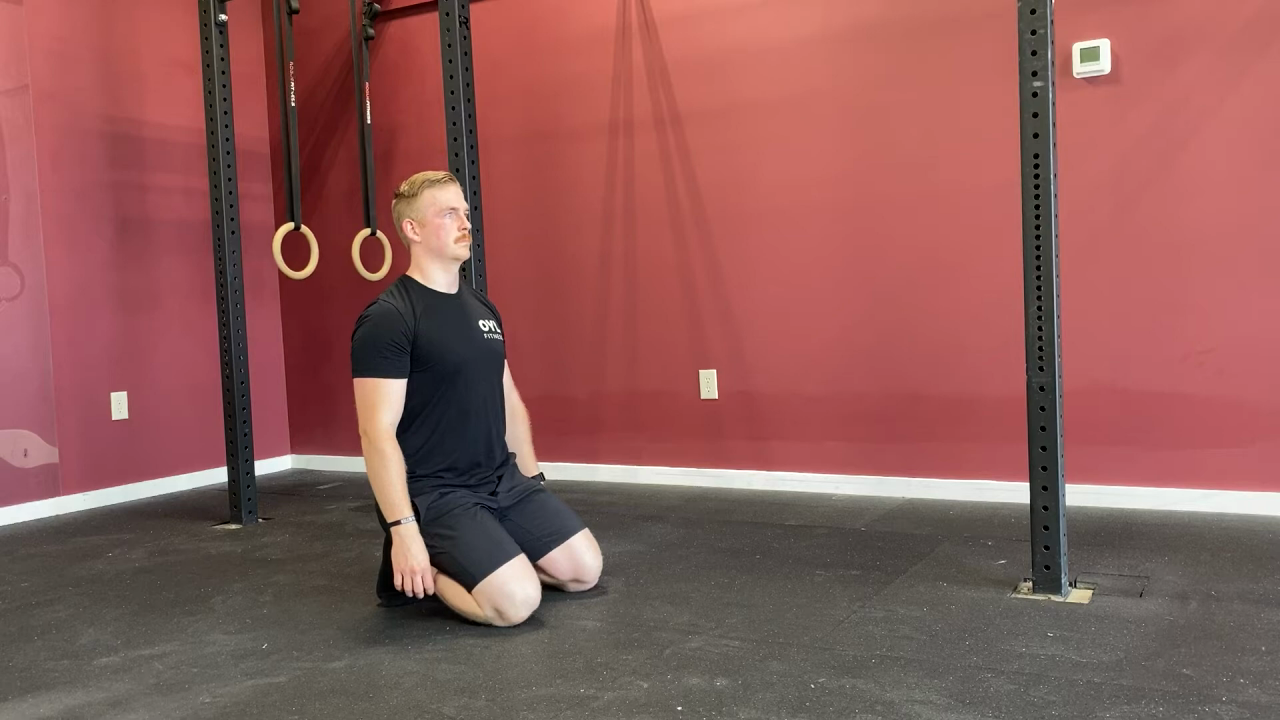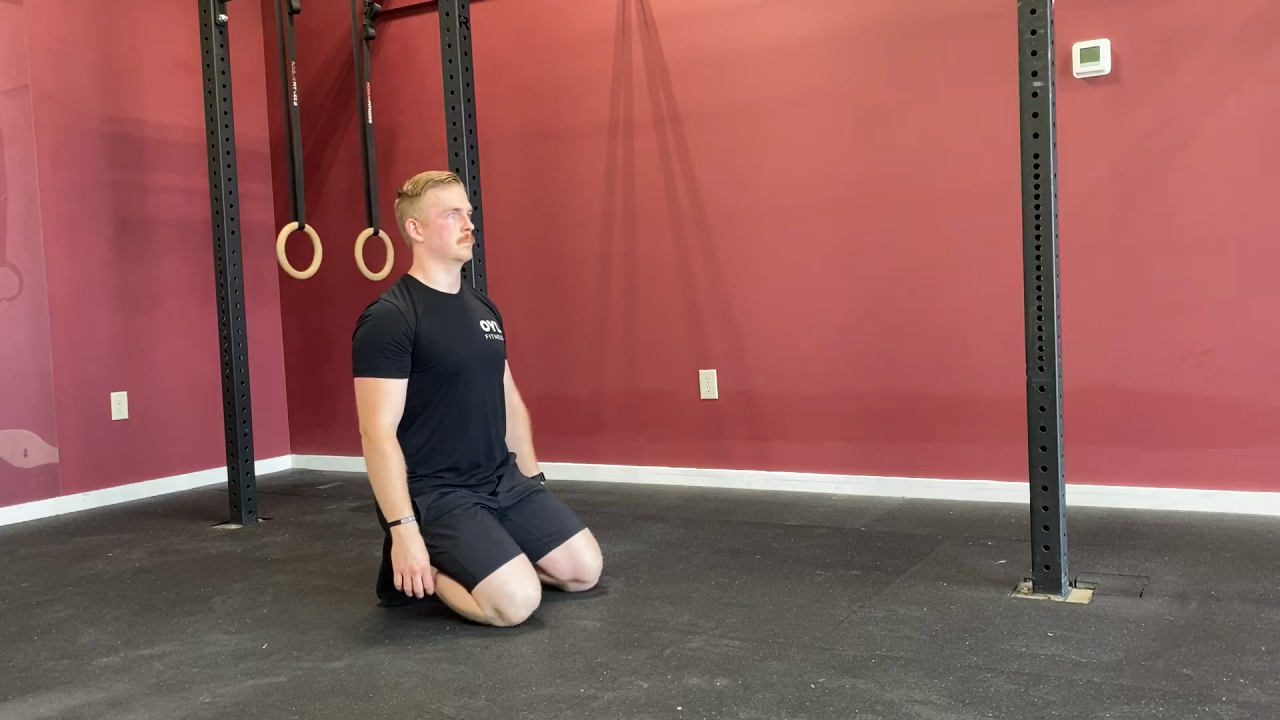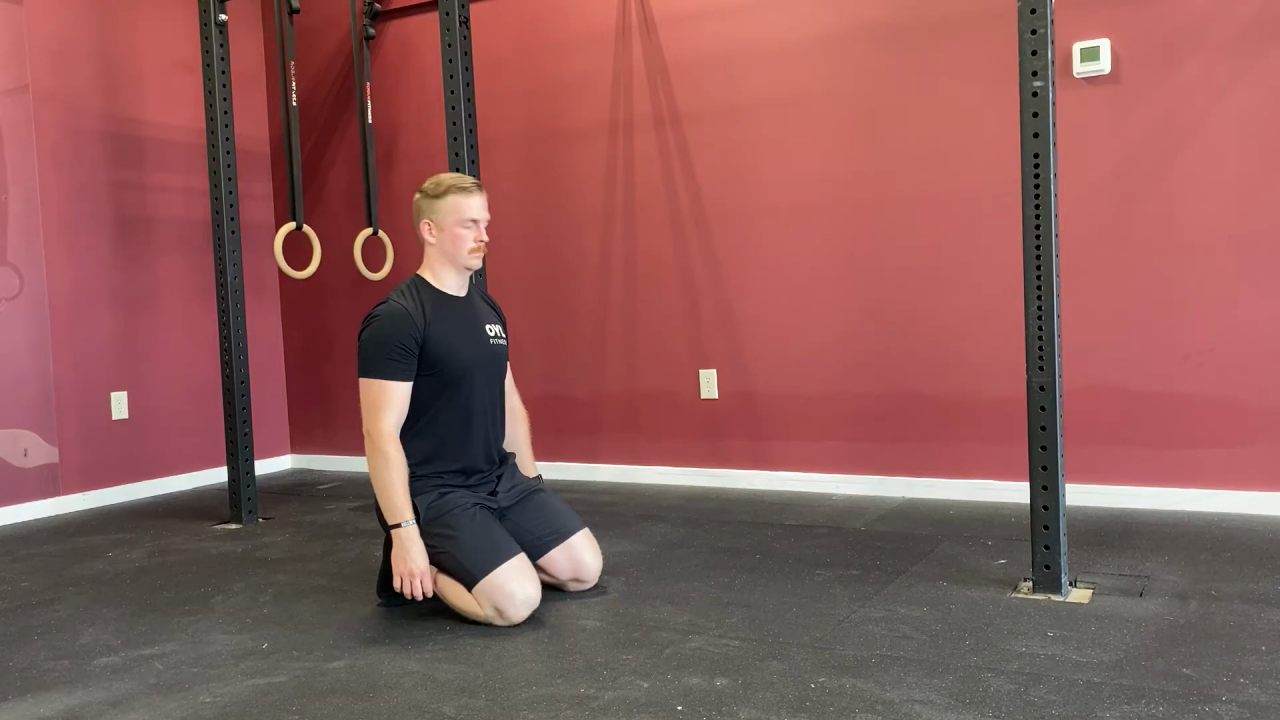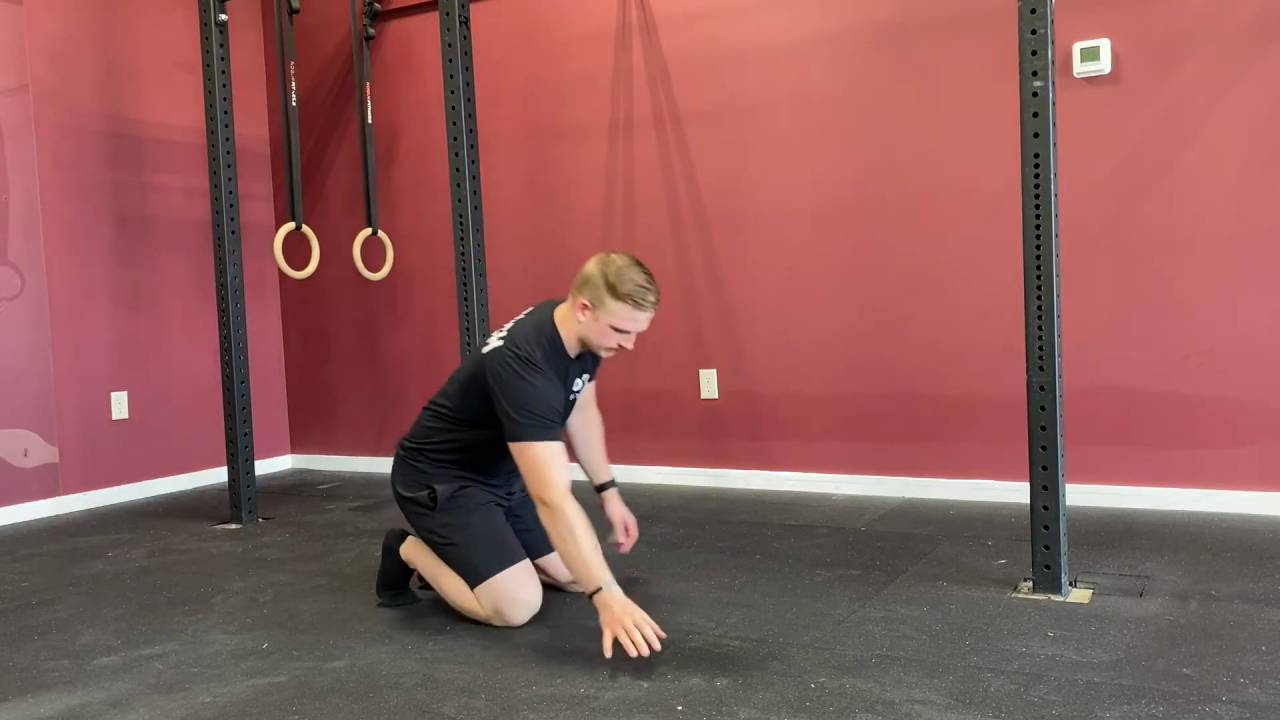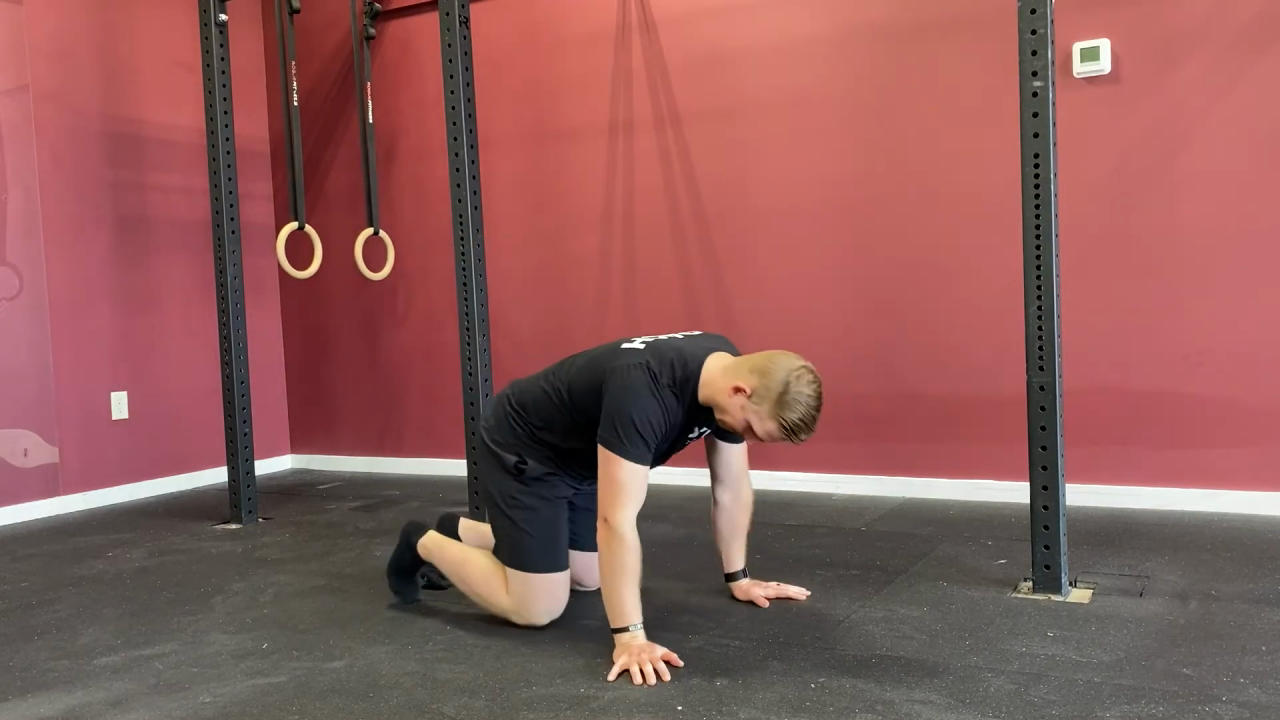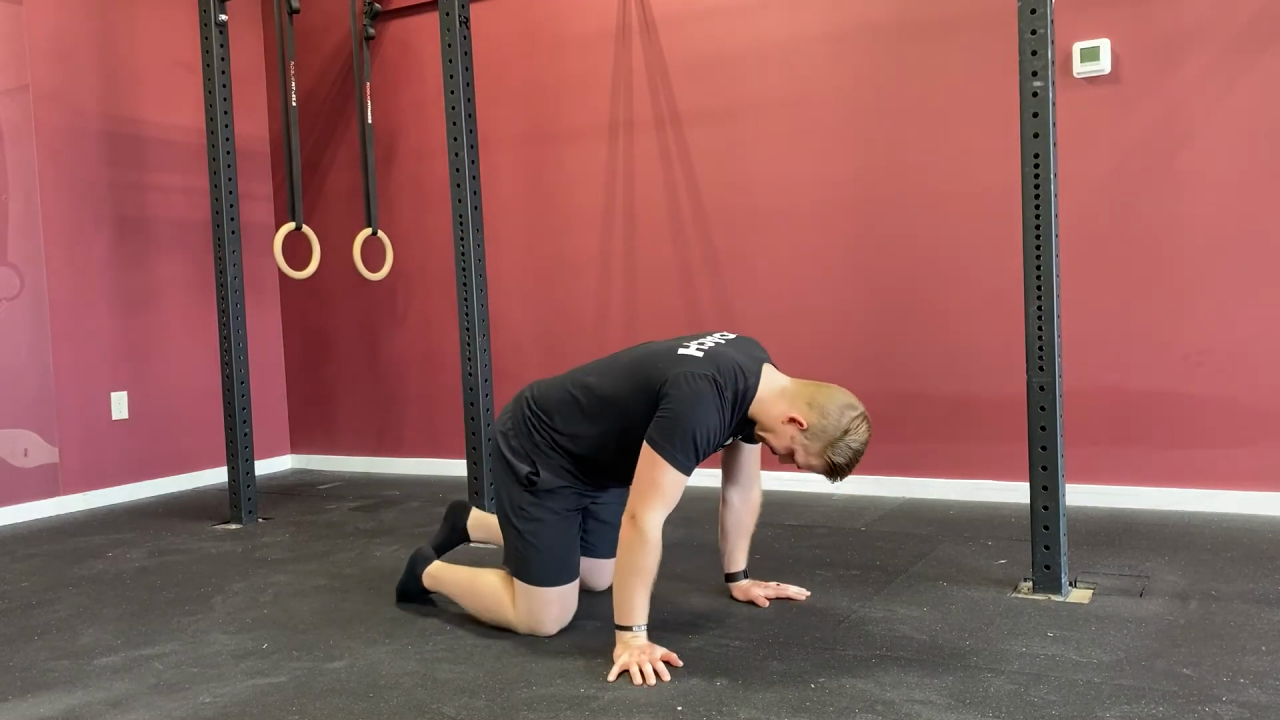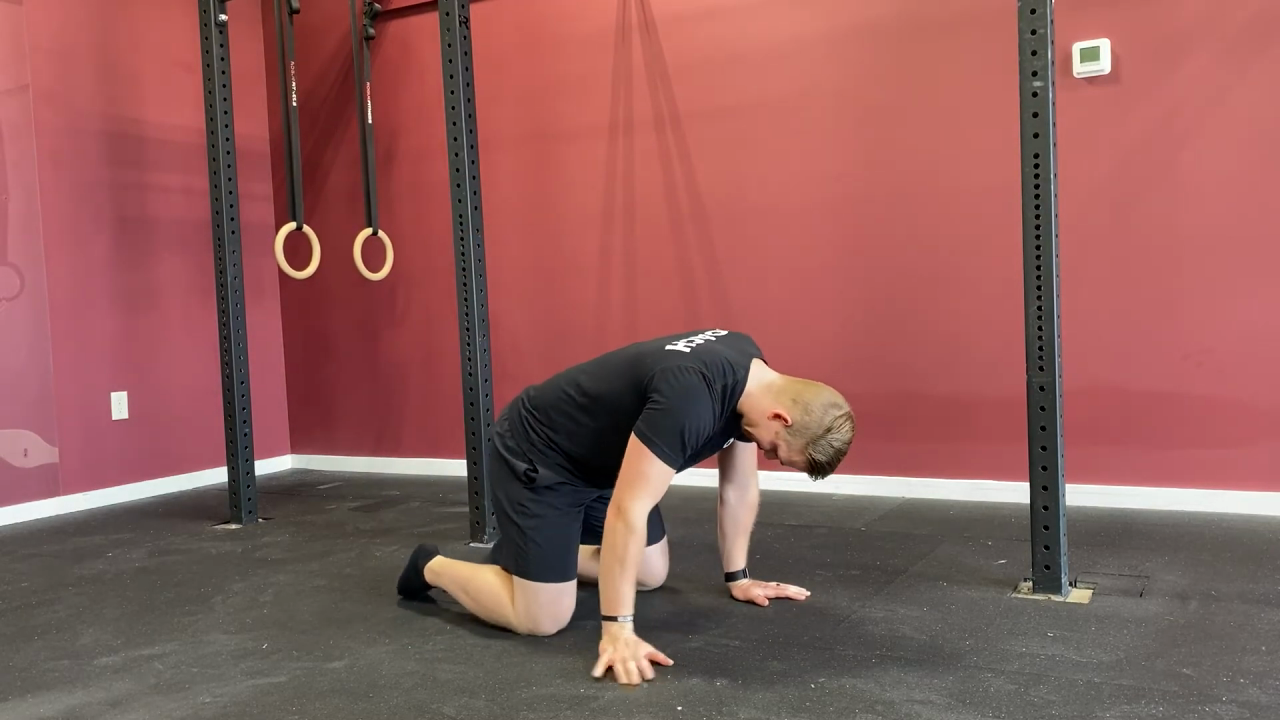
dt=0.7s
person 1, frame 1
left shoulder: (481, 307)
right shoulder: (388, 318)
right elbow: (378, 432)
left wrist: (534, 480)
right wrist: (404, 530)
left hip: (504, 479)
right hip: (434, 493)
left knee: (585, 569)
right knee: (516, 601)
left ankle: (454, 561)
right ankle: (416, 568)
person 1, frame 2
left shoulder: (483, 307)
right shoulder: (389, 318)
right elbow: (378, 432)
left wrist: (533, 481)
right wrist: (404, 530)
left hip: (503, 479)
right hip: (434, 493)
left knee: (584, 569)
right knee: (516, 601)
left ankle: (462, 558)
right ankle: (416, 567)
person 1, frame 3
left shoulder: (487, 307)
right shoulder: (397, 318)
right elbow: (381, 434)
left wrist: (532, 483)
right wrist: (403, 533)
left hip: (500, 477)
right hip: (433, 492)
left knee: (584, 569)
right knee: (516, 600)
left ankle: (453, 557)
right ankle: (418, 565)
person 1, frame 4
left shoulder: (580, 332)
right shoulder: (523, 365)
left elbow: (580, 414)
right elbow: (553, 498)
left wrist: (608, 492)
right wrist: (608, 598)
left hip: (502, 470)
right hip: (441, 478)
left knee: (578, 574)
right knee: (516, 605)
left ankle: (473, 538)
right ankle: (412, 552)
person 1, frame 5
left shoulder: (729, 374)
right shoulder: (644, 390)
left elbow: (732, 488)
right elbow: (617, 520)
left wrist: (738, 577)
right wrist: (629, 637)
left hip: (578, 455)
right hip: (521, 449)
left knee: (587, 577)
right knee: (537, 608)
left ankle: (461, 531)
right ankle: (426, 545)
person 1, frame 6
left shoulder: (758, 379)
right shoulder: (701, 401)
left elbow: (741, 488)
right elbow: (642, 520)
left wrist: (737, 578)
right wrist: (631, 637)
left hip: (594, 452)
right hip: (536, 450)
left knee: (597, 577)
right knee: (544, 618)
left ankle: (472, 522)
right ankle: (428, 573)
person 1, frame 7
left shoulder: (751, 375)
right shoulder: (690, 397)
left elbow: (739, 486)
right elbow: (628, 510)
left wrist: (738, 577)
right wrist: (618, 630)
left hip: (597, 455)
right hip: (536, 456)
left knee: (651, 574)
right knee: (543, 621)
left ankle: (528, 552)
right ankle: (433, 568)
